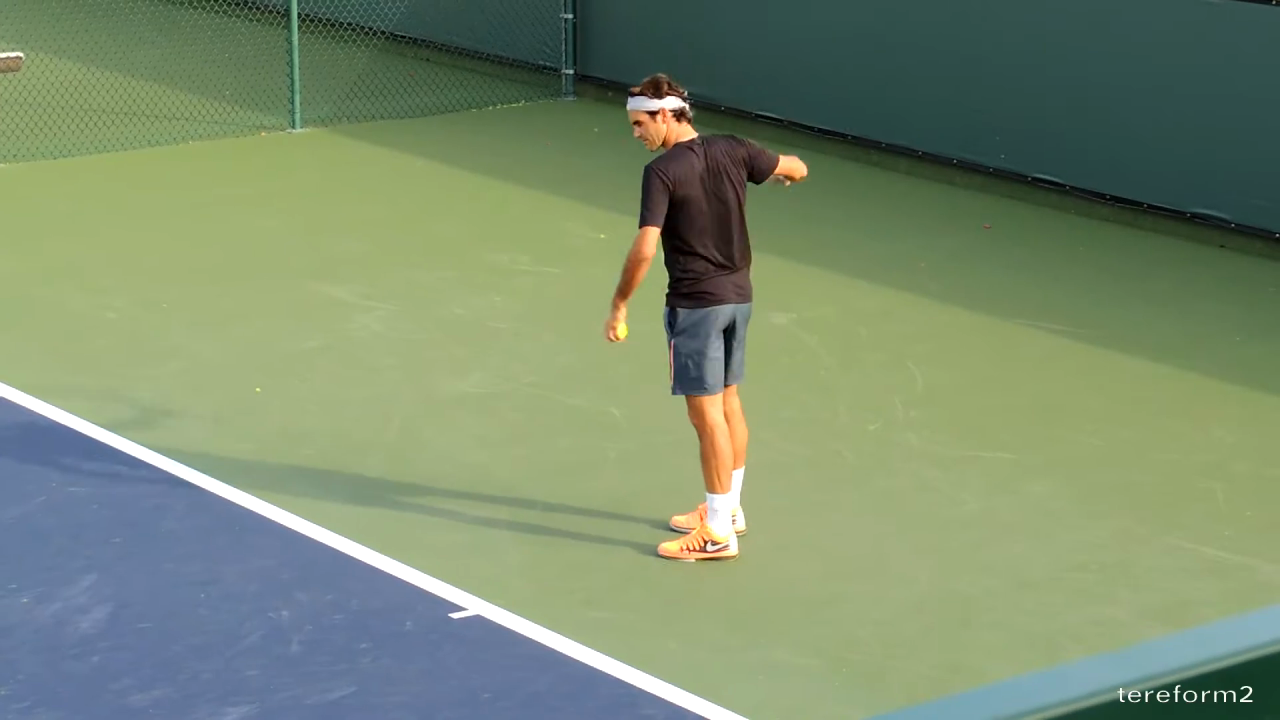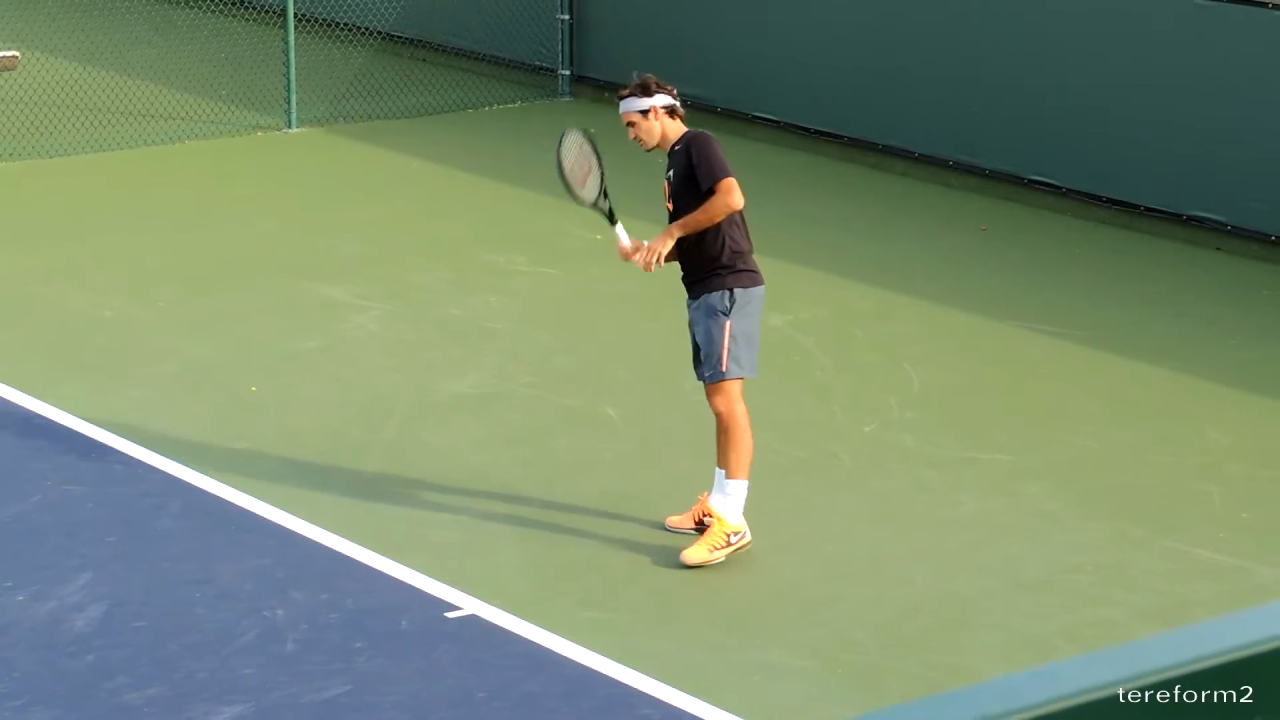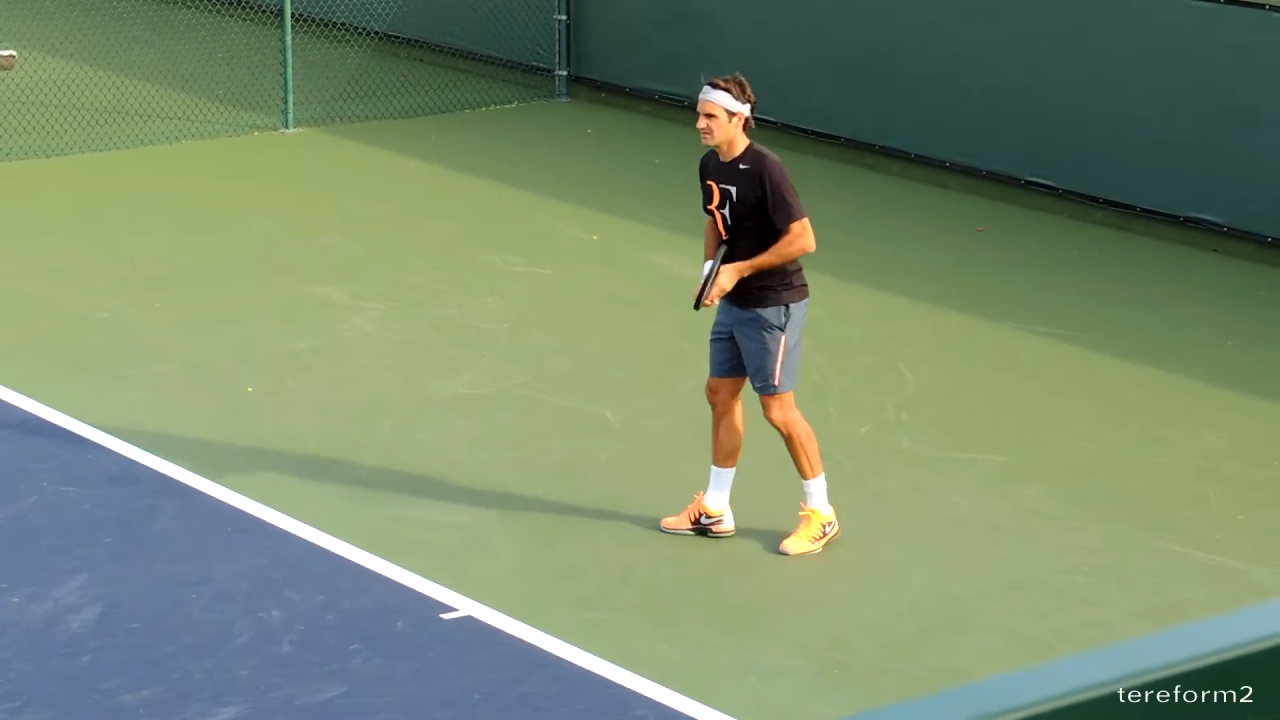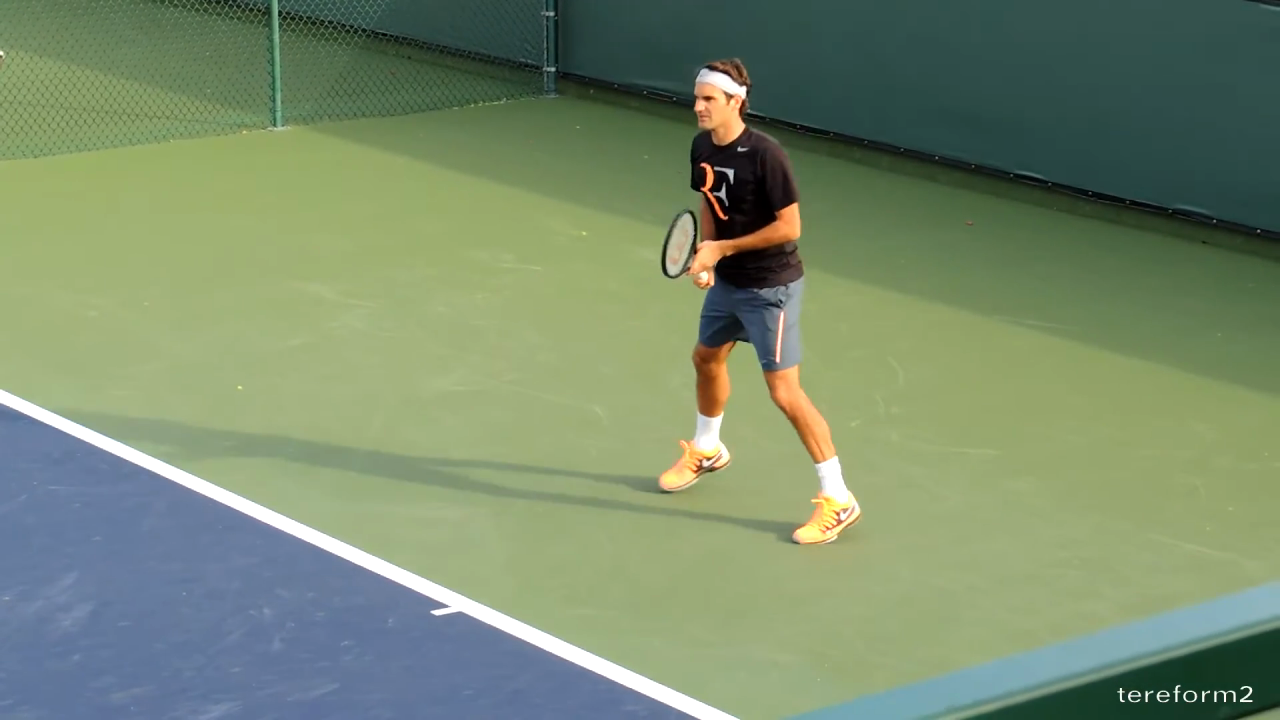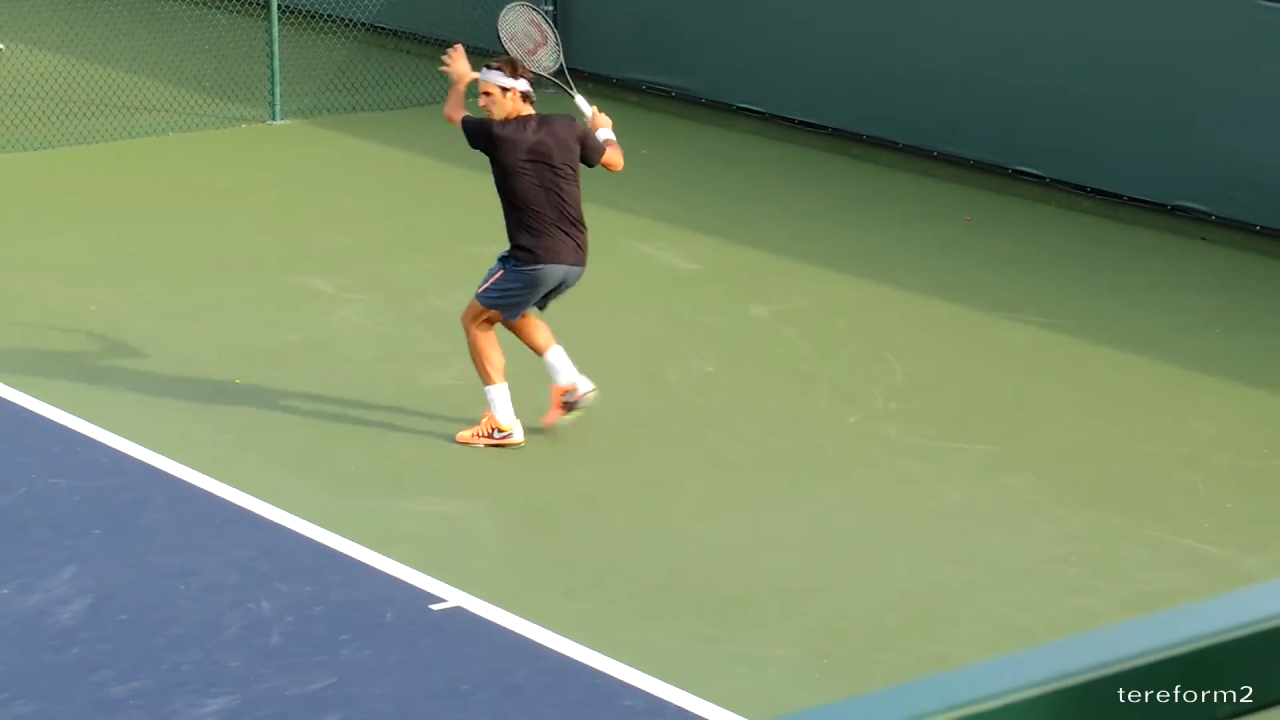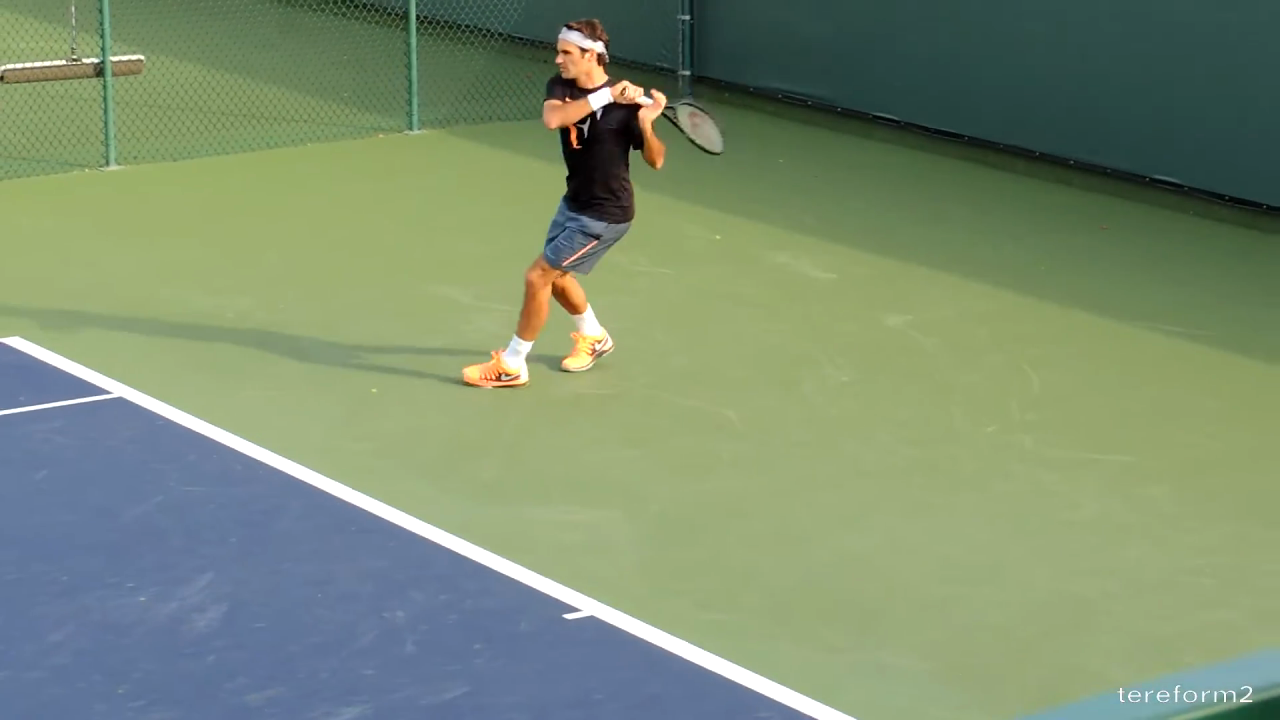
dt=0.7s
person 1, frame 1
left shoulder: (662, 171)
right shoulder: (734, 148)
left elbow: (644, 248)
right elbow: (795, 171)
left wrist: (618, 305)
right wrist: (791, 161)
left hip: (695, 303)
right hip: (739, 294)
left knee: (706, 414)
right knee: (728, 402)
left ankle: (718, 533)
right ankle: (727, 509)
person 1, frame 2
left shoulder: (699, 143)
right shoulder: (677, 164)
left elbow: (732, 198)
right elbow: (689, 244)
left wrist: (671, 232)
right wrist: (646, 250)
left hip: (729, 289)
right hip: (709, 291)
left knee: (725, 401)
right knee: (726, 400)
left ankle: (730, 522)
right ankle: (719, 506)
person 1, frame 3
left shoulder: (767, 170)
right shoulder: (709, 164)
left elbow: (803, 241)
left wrist: (739, 271)
right wrist: (710, 270)
left hip: (774, 306)
right hip: (733, 304)
left knee: (779, 411)
right knee: (720, 397)
left ankle: (820, 513)
right ankle: (713, 511)
person 1, frame 4
left shoulder: (766, 154)
right shoulder: (702, 146)
left elbow: (790, 227)
left wrist: (722, 248)
right wrist: (705, 257)
left hip: (772, 285)
right hip: (728, 281)
left knee: (785, 393)
right knee: (706, 359)
left ankle: (837, 500)
right ankle: (706, 450)
person 1, frame 5
left shoulder: (497, 135)
right shoulder: (568, 128)
left elbow: (453, 112)
right elbow: (614, 162)
left wrist: (460, 78)
right wrist: (604, 130)
left hip: (533, 259)
right hip: (574, 255)
left knee: (476, 320)
right knee: (518, 315)
left ankle: (503, 423)
right ankle: (570, 384)
person 1, frame 6
left shoulder: (629, 102)
right shoulder: (559, 85)
left elbow: (656, 161)
right elbow: (551, 120)
left wrist: (647, 122)
right wrist: (606, 94)
left hip: (604, 215)
right hip: (575, 202)
left knee: (537, 278)
right knee: (553, 275)
left ankle: (511, 365)
right ankle: (594, 337)
